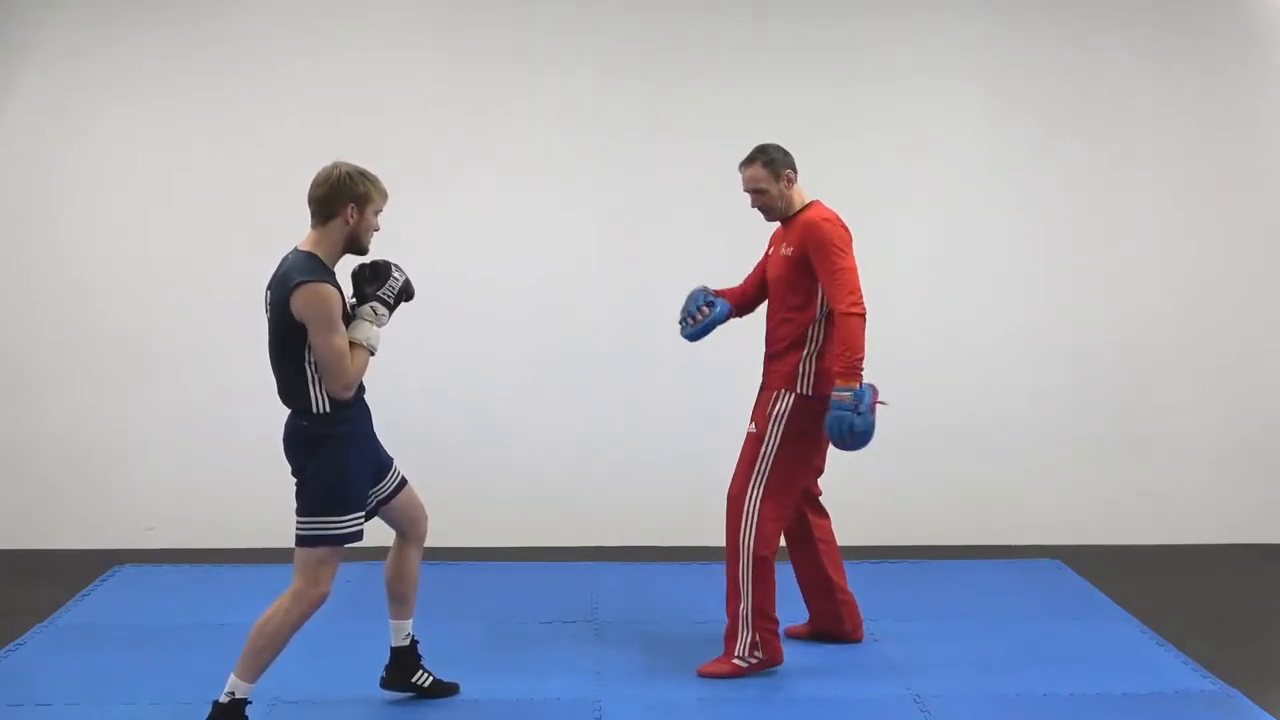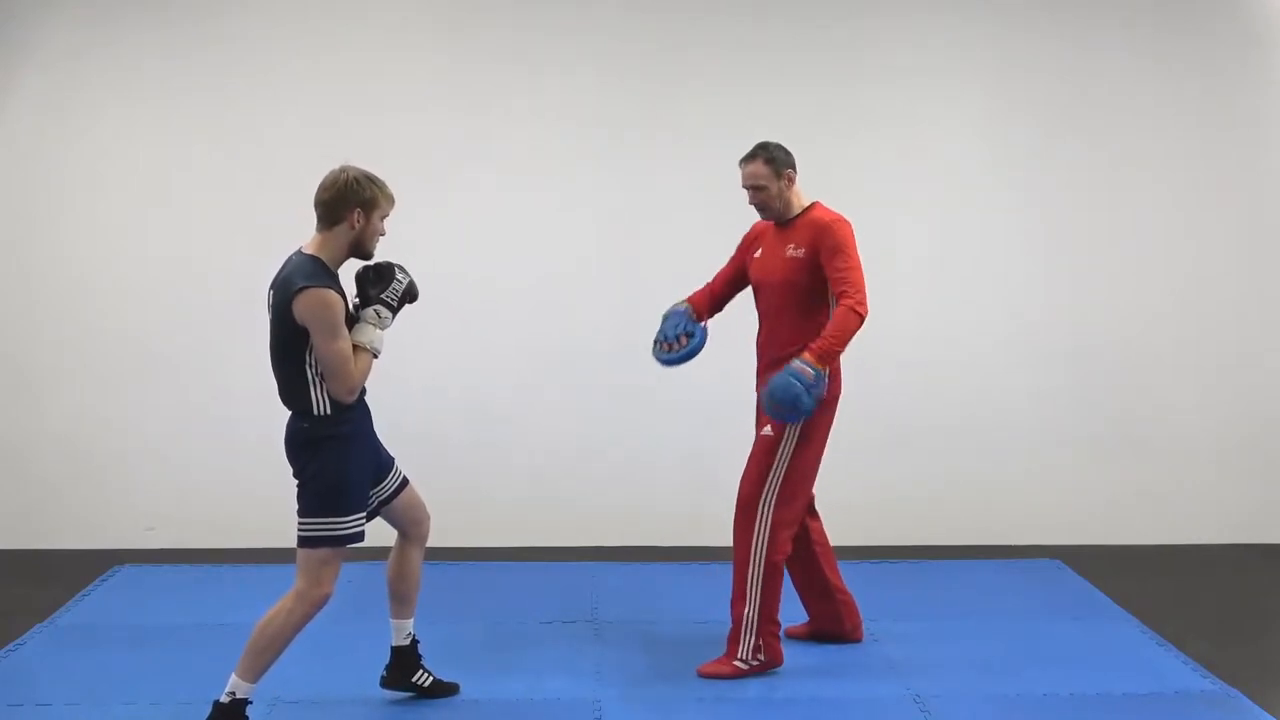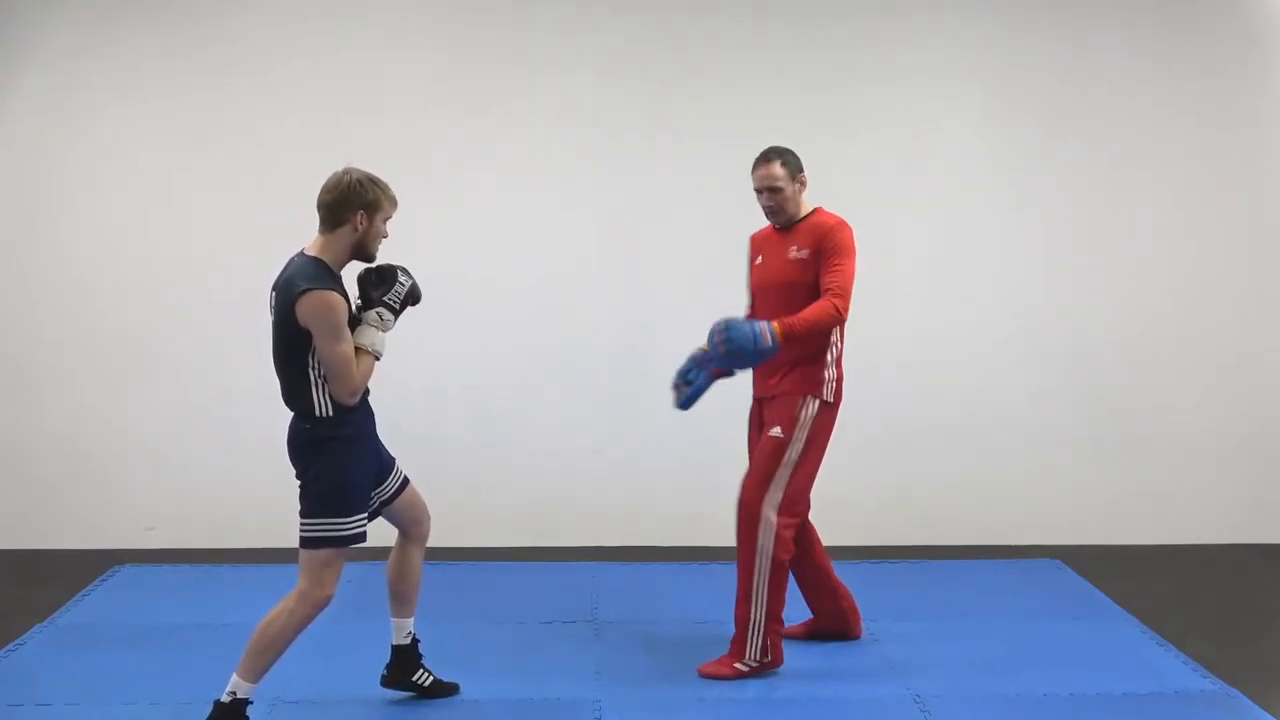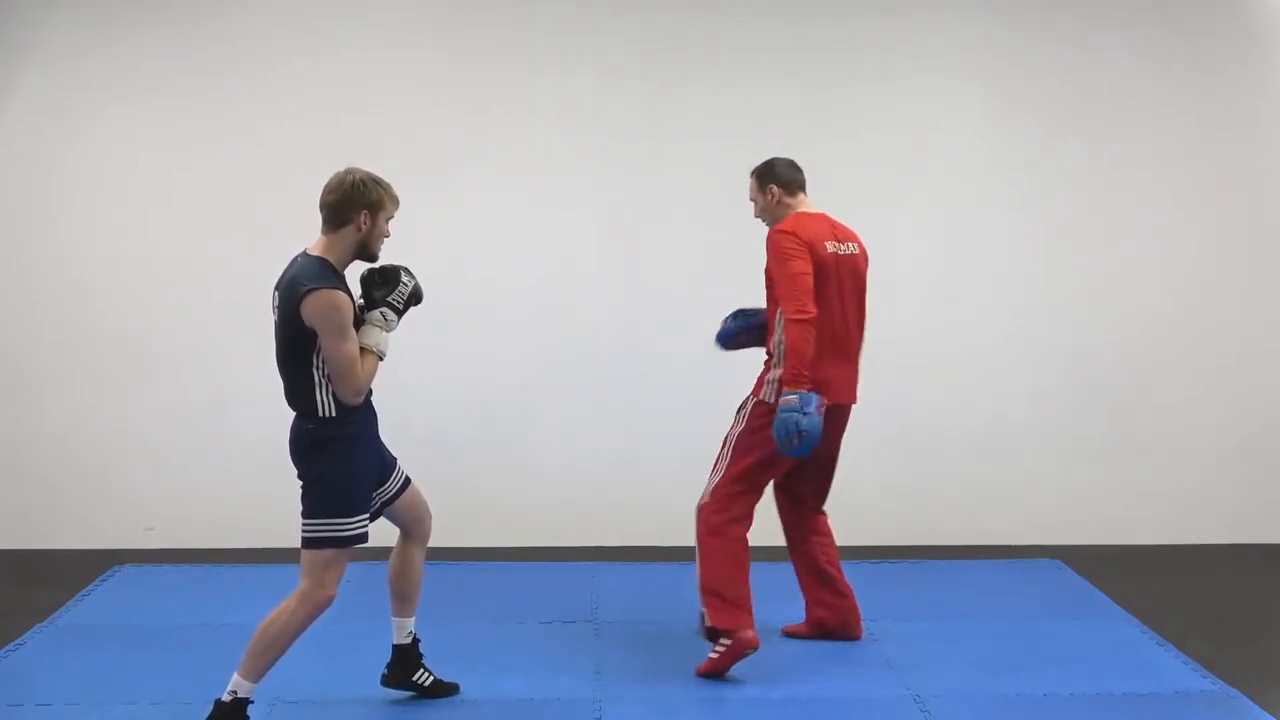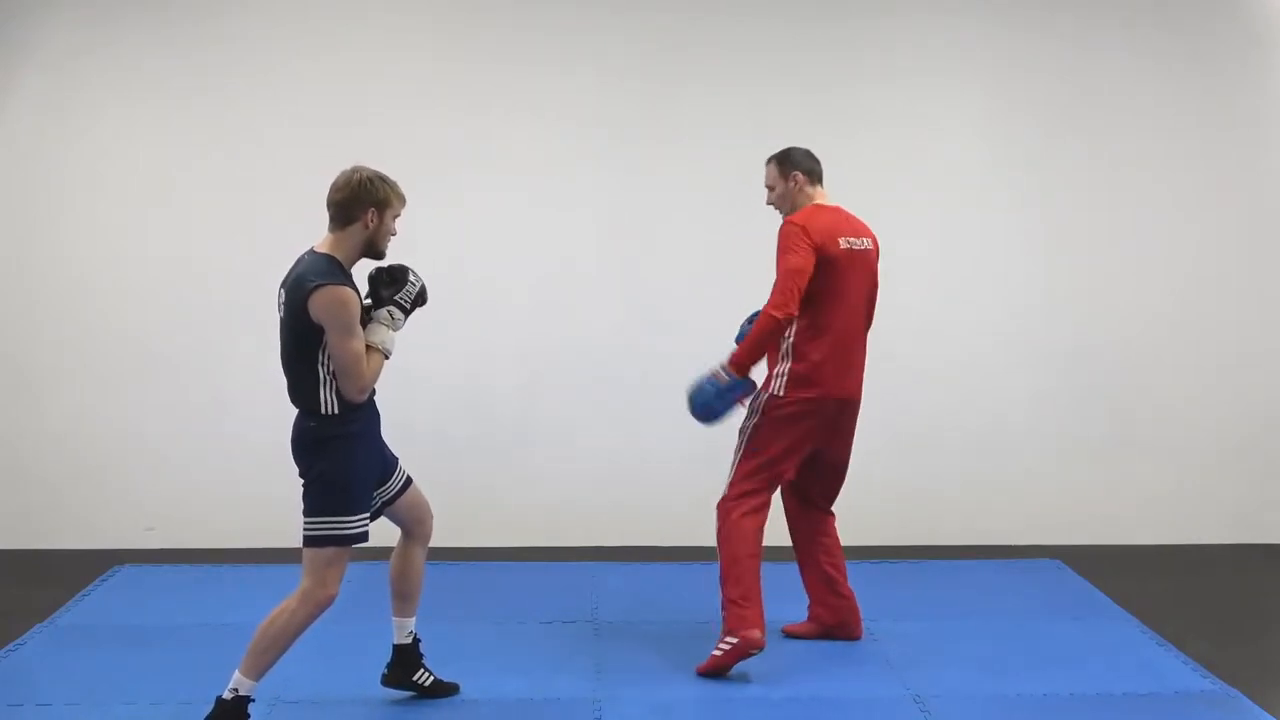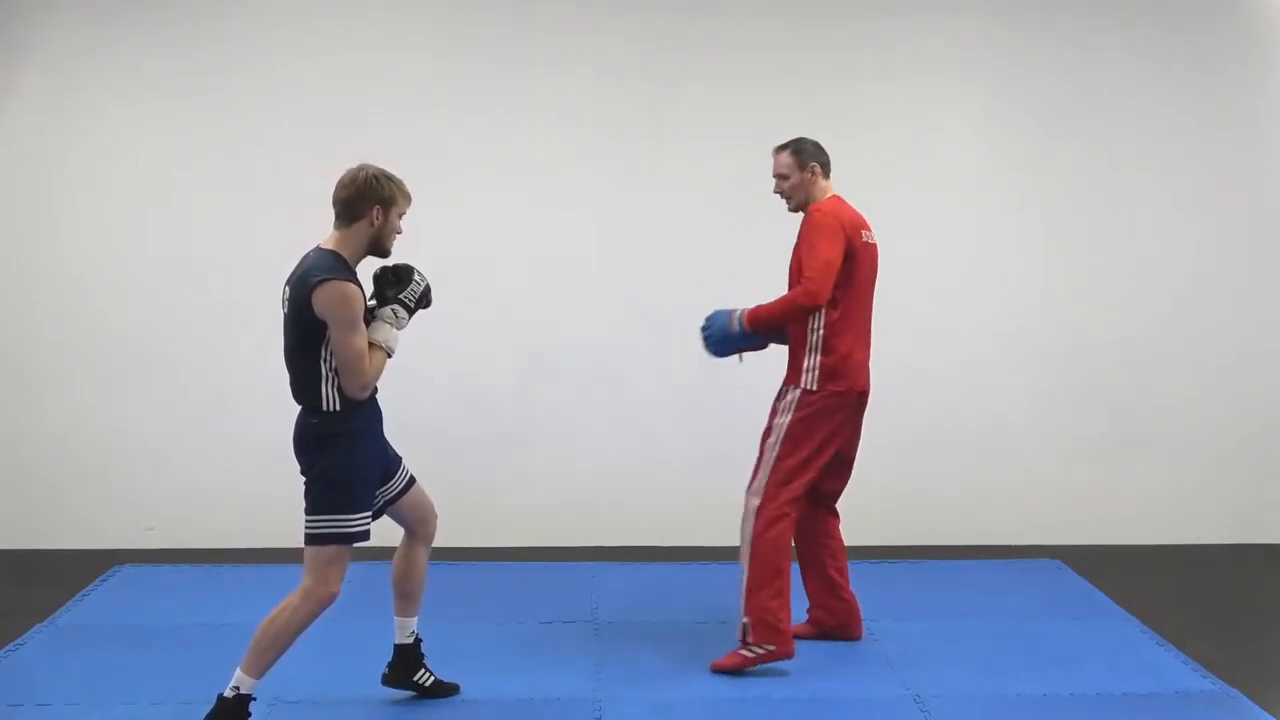
dt=0.2s
person 1, frame 1
left shoulder: (301, 268)
right shoulder: (313, 287)
right elbow: (343, 381)
left wrist: (363, 306)
right wrist: (372, 313)
left hip: (347, 433)
right hip: (327, 441)
left knee: (414, 525)
right knee: (311, 589)
left ankle: (402, 663)
person 1, frame 2
left shoulder: (304, 269)
right shoulder: (315, 291)
right elbow: (345, 386)
left wrist: (368, 308)
right wrist: (376, 316)
left hip: (348, 435)
right hip: (328, 442)
left knee: (416, 524)
right knee: (313, 589)
left ankle: (403, 662)
person 1, frame 3
left shoulder: (305, 270)
right shoulder: (319, 293)
right elbow: (347, 386)
left wrist: (369, 310)
right wrist: (378, 318)
left hip: (349, 435)
right hip: (330, 443)
left knee: (416, 523)
right knee: (315, 590)
left ankle: (403, 661)
person 1, frame 4
left shoulder: (306, 269)
right shoulder: (324, 293)
right elbow: (352, 387)
left wrist: (370, 310)
right wrist: (382, 317)
left hip: (349, 435)
right hip: (332, 443)
left knee: (418, 523)
right knee: (317, 591)
left ankle: (404, 660)
person 1, frame 5
left shoulder: (313, 268)
right shoulder: (331, 289)
right elbow: (357, 385)
left wrist: (376, 310)
right wrist: (388, 317)
left hip: (351, 434)
right hip: (334, 441)
left knee: (419, 523)
right knee: (319, 590)
left ankle: (404, 660)
person 1, frame 6
left shoulder: (319, 266)
right shoulder: (335, 286)
right elbow: (359, 381)
left wrist: (382, 308)
right wrist: (392, 315)
left hip: (354, 432)
right hip: (336, 439)
left knee: (422, 522)
right knee: (321, 588)
left ankle: (405, 660)
person 2, frame 1
left shoulder: (821, 227)
right shoulder: (782, 234)
left elbow: (848, 308)
right elbow: (752, 292)
left wrist: (845, 382)
right wrist: (713, 300)
left hip: (801, 387)
right hip: (789, 384)
left knee: (752, 502)
right knee: (797, 503)
left ankle: (753, 646)
right ankle: (838, 618)
person 2, frame 2
left shoulder: (828, 228)
right shoulder: (758, 237)
left elbow: (853, 304)
right elbow: (720, 289)
left wrist: (811, 362)
right wrist: (683, 316)
left hip: (806, 389)
right hip: (775, 386)
left knee: (761, 506)
right knee: (790, 506)
left ankle: (753, 648)
right ankle: (836, 618)
person 2, frame 3
left shoulder: (831, 232)
right shoulder: (763, 240)
left elbow: (834, 305)
left wrist: (774, 333)
right wrist: (713, 357)
left hip: (809, 390)
right hip: (773, 389)
left knee: (763, 509)
right knee: (782, 507)
left ankle: (756, 645)
right ankle: (835, 615)
person 2, frame 4
left shoulder: (788, 235)
right shoulder: (850, 241)
left elbow: (801, 315)
left wrist: (796, 388)
left hip: (794, 394)
right hip: (837, 395)
left knee: (722, 505)
right knee: (802, 504)
left ankle: (730, 627)
right ankle: (836, 615)
person 2, frame 5
left shoulder: (801, 227)
right shoulder: (862, 234)
left elbow: (783, 308)
left wrist: (734, 368)
left hip: (798, 388)
right hip: (844, 390)
left knee: (742, 501)
right knee: (811, 502)
left ankle: (741, 629)
right ankle: (837, 615)
person 2, frame 6
left shoulder: (823, 218)
right shoulder: (853, 223)
left elbow: (810, 296)
left wrist: (746, 322)
right wrist: (768, 327)
left hip: (817, 383)
right hip: (844, 381)
left knee: (768, 502)
right knee: (814, 501)
left ankle: (766, 636)
right ankle: (835, 616)
